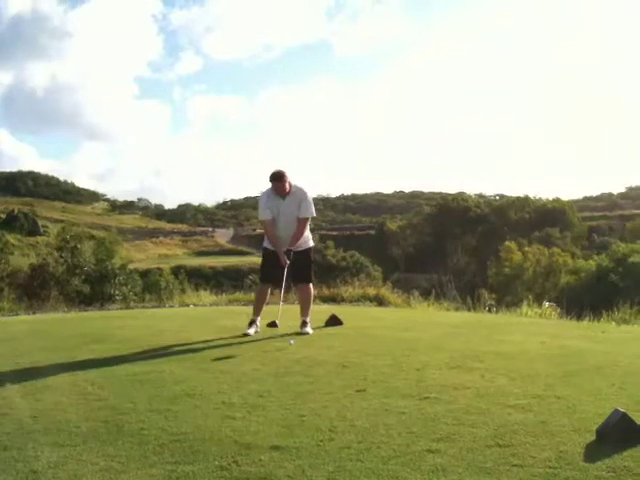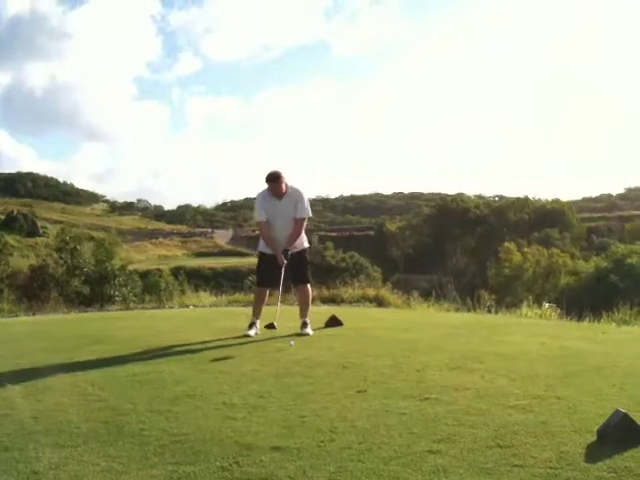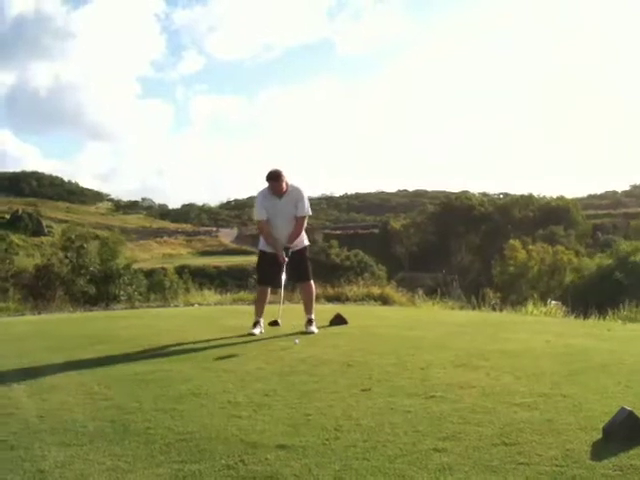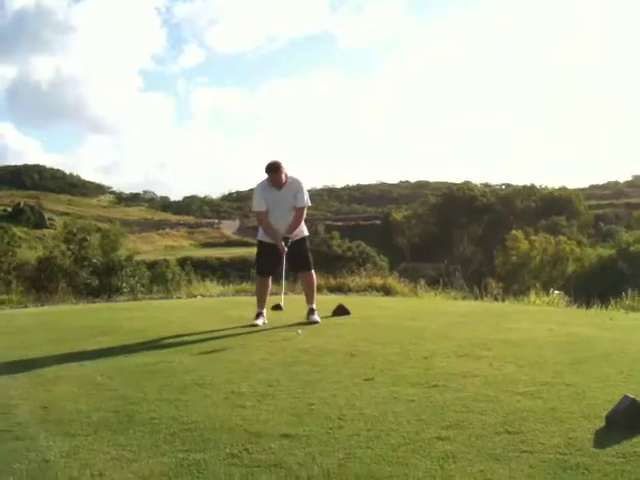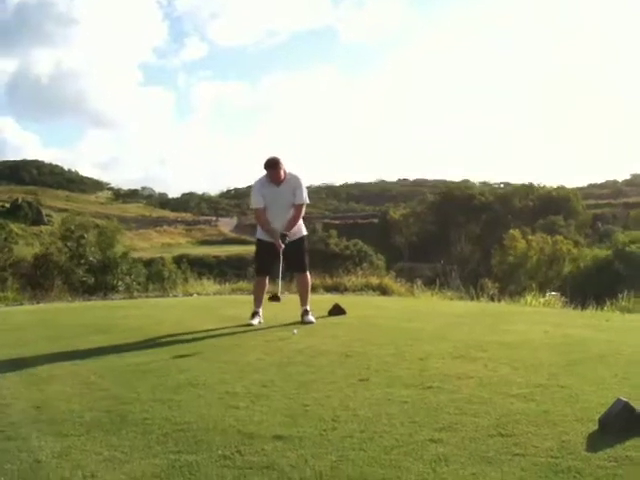
dt=0.1s
person 1, frame 1
left shoulder: (302, 195)
right shoulder: (265, 197)
left elbow: (303, 224)
right elbow: (268, 228)
left wrist: (290, 247)
right wrist: (280, 252)
left hip: (301, 245)
right hip: (273, 246)
left knee: (305, 283)
right knee: (265, 282)
left ankle: (305, 321)
right ankle: (255, 321)
person 1, frame 2
left shoulder: (298, 195)
right shoulder: (261, 198)
left elbow: (300, 224)
right elbow: (263, 229)
left wrist: (287, 247)
right wrist: (277, 252)
left hip: (296, 246)
right hip: (268, 248)
left knee: (303, 284)
right knee: (261, 285)
left ankle: (305, 322)
right ankle: (254, 323)
person 1, frame 3
left shoulder: (298, 194)
right shoulder: (261, 198)
left elbow: (301, 222)
right elbow: (262, 228)
left wrist: (288, 245)
right wrist: (277, 250)
left hip: (297, 245)
right hip: (269, 248)
left knee: (306, 280)
right knee: (263, 284)
left ankle: (310, 319)
right ankle: (258, 322)
person 1, frame 4
left shoulder: (297, 185)
right shoulder: (260, 189)
left elbow: (300, 213)
right elbow: (261, 219)
left wrist: (287, 235)
right wrist: (277, 240)
left hip: (296, 235)
right hip: (268, 238)
left knee: (307, 271)
right knee: (263, 275)
left ankle: (311, 309)
right ankle: (261, 313)
person 1, frame 5
left shoulder: (296, 182)
right shoulder: (259, 186)
left elbow: (299, 210)
right elbow: (259, 215)
left wrist: (286, 233)
right wrist: (275, 237)
left hip: (295, 234)
right hip: (267, 237)
left knee: (302, 271)
right knee: (261, 274)
left ankle: (306, 310)
right ankle: (257, 312)
